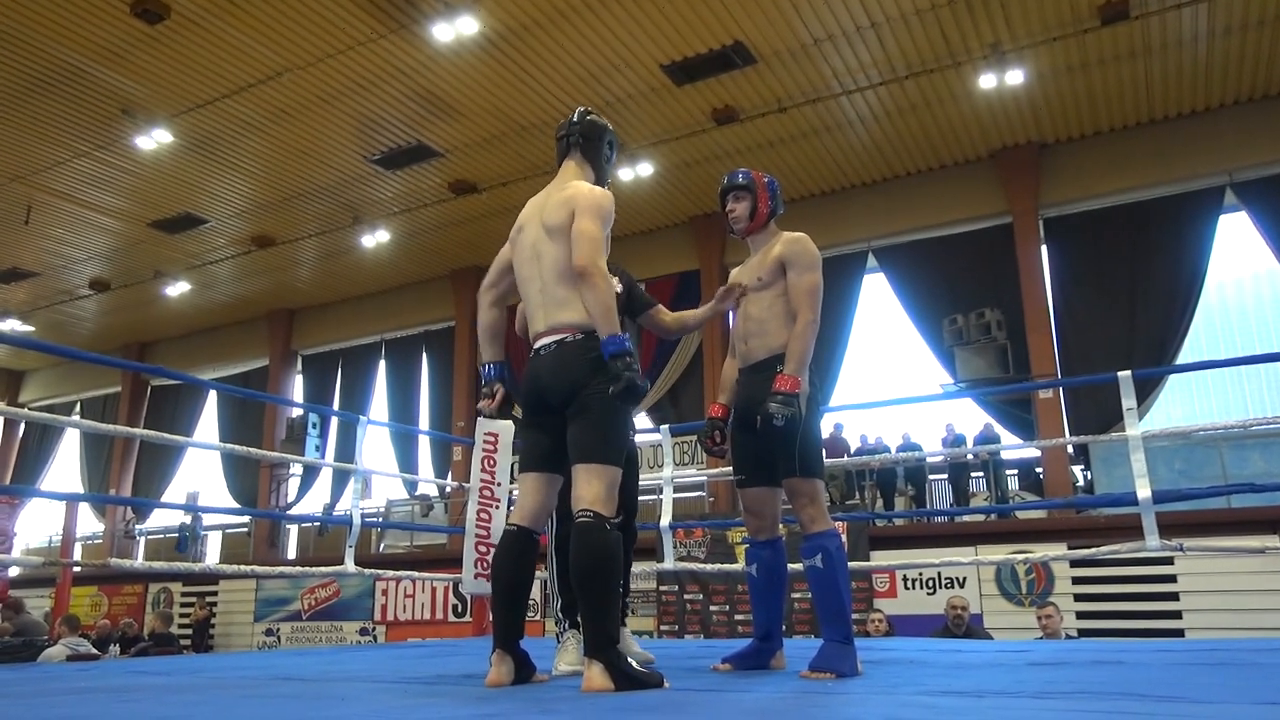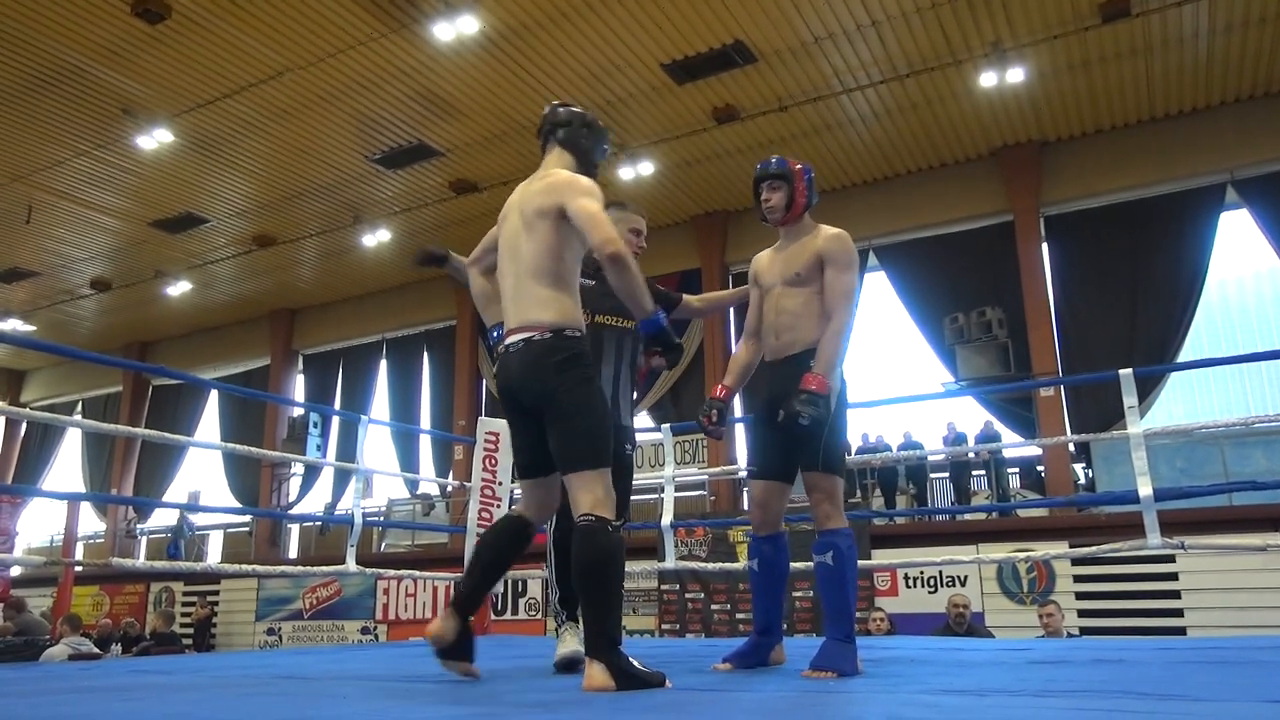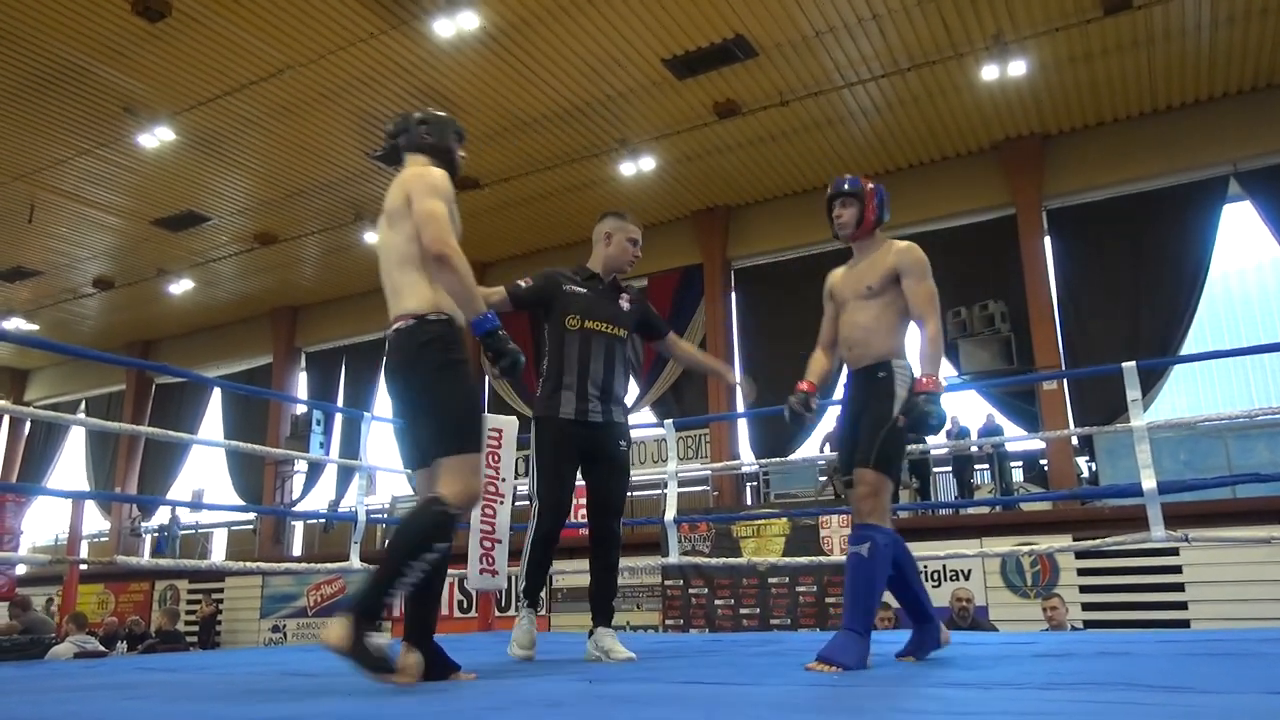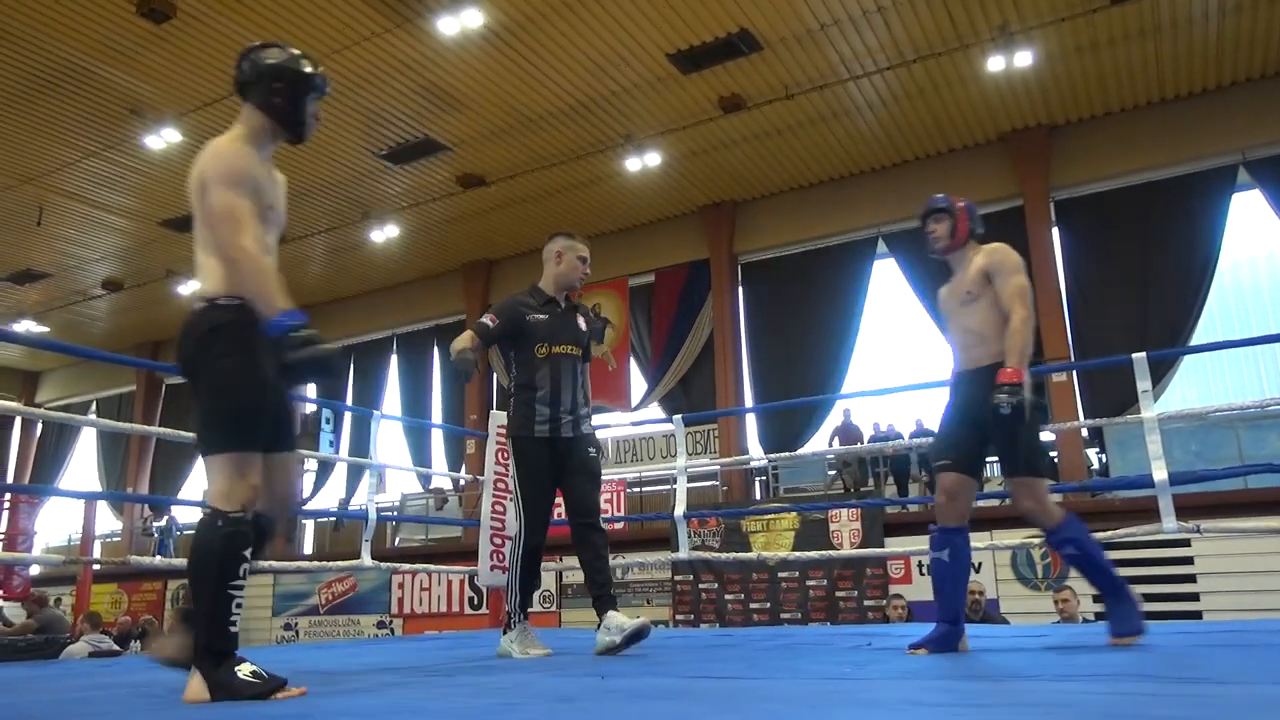
dt=0.5s
person 1, frame 1
left shoulder: (528, 212)
right shoulder: (592, 196)
left elbow: (490, 297)
right elbow: (588, 266)
left wrist: (494, 373)
right wrist: (620, 352)
left hip: (539, 367)
right hip: (584, 360)
left knee: (527, 513)
right knee: (594, 506)
left ankle: (505, 655)
right ankle: (601, 660)
person 1, frame 2
left shoulder: (517, 200)
right shoulder: (572, 184)
left elbow: (476, 265)
right elbow: (609, 249)
right wrist: (654, 320)
left hip: (514, 363)
right hip: (557, 356)
left knee: (533, 507)
right knee: (595, 504)
left ankle: (454, 621)
right ankle: (604, 659)
person 1, frame 3
left shoulder: (397, 204)
right shoulder: (426, 178)
right elbow: (442, 249)
right wrist: (489, 328)
left hip: (406, 351)
right hip: (431, 343)
left knee: (437, 500)
right knee: (456, 492)
left ankle: (418, 647)
right ankle: (355, 622)
person 1, frame 4
left shoulder: (269, 176)
right shoulder: (228, 155)
right elbow: (241, 248)
left wrist: (295, 332)
right wrist: (293, 327)
left hip: (257, 341)
right hip: (225, 331)
left knee: (264, 496)
right knee: (234, 499)
left ankle: (203, 644)
right ankle: (214, 667)
person 2, frame 1
left shoulder: (795, 247)
right shoulder: (737, 274)
left elbow: (807, 319)
left wrist: (789, 383)
right wrist: (719, 411)
left hip: (786, 386)
right hip: (748, 394)
left knee: (808, 506)
right knee: (758, 520)
left ankle: (839, 643)
right ankle: (767, 642)
person 2, frame 2
left shoulder: (832, 242)
right shoulder: (761, 263)
left elbow: (841, 318)
left wrist: (817, 382)
right wrist: (724, 391)
left hip: (814, 377)
right hip: (772, 383)
left knee: (825, 505)
right knee: (762, 512)
left ankle: (840, 644)
right ankle: (766, 638)
person 2, frame 3
left shoulder: (904, 256)
right shoulder: (835, 280)
left elbow: (930, 324)
right elbow: (826, 348)
left wrist: (928, 387)
right wrist: (806, 389)
left hip: (889, 383)
right hip: (853, 391)
left knee: (869, 502)
right knee: (868, 513)
left ankle: (853, 635)
right ankle: (927, 625)
person 2, frame 4
left shoulder: (996, 258)
right shoulder: (945, 291)
left elbow: (1020, 316)
left wrist: (1010, 376)
right wrist: (951, 415)
left hip: (1004, 387)
right hip: (965, 395)
left knee: (1035, 505)
right knee: (947, 504)
left ankle: (1121, 603)
right ankle: (948, 628)
person 3, frame 1
left shoulder: (619, 277)
left elbow: (668, 325)
right elbow: (523, 327)
left wrist: (713, 309)
left knee: (622, 522)
right knee: (567, 523)
left ankle: (615, 626)
right ankle: (569, 633)
person 3, frame 2
left shoulder: (642, 292)
left elbow: (700, 305)
left wrist: (752, 291)
right wrist: (450, 261)
left hip: (617, 425)
left knee: (613, 525)
right knee: (568, 520)
right ankle: (568, 625)
person 3, frame 3
left shoulder: (631, 303)
right shoulder: (557, 284)
left elbow: (676, 346)
right elbow: (493, 297)
left wrist: (726, 372)
left hip: (610, 427)
right hip: (558, 419)
left knee: (608, 527)
right knee: (549, 516)
left ankle: (602, 629)
right ankle: (527, 612)
person 3, frame 4
left shoulder: (580, 318)
right shoulder: (518, 308)
right elbow: (466, 341)
left wrist: (590, 424)
right wrist: (465, 354)
left hip: (576, 435)
right hip: (532, 436)
left knee: (589, 523)
right knee: (532, 529)
left ankle: (608, 619)
right ankle: (515, 629)
